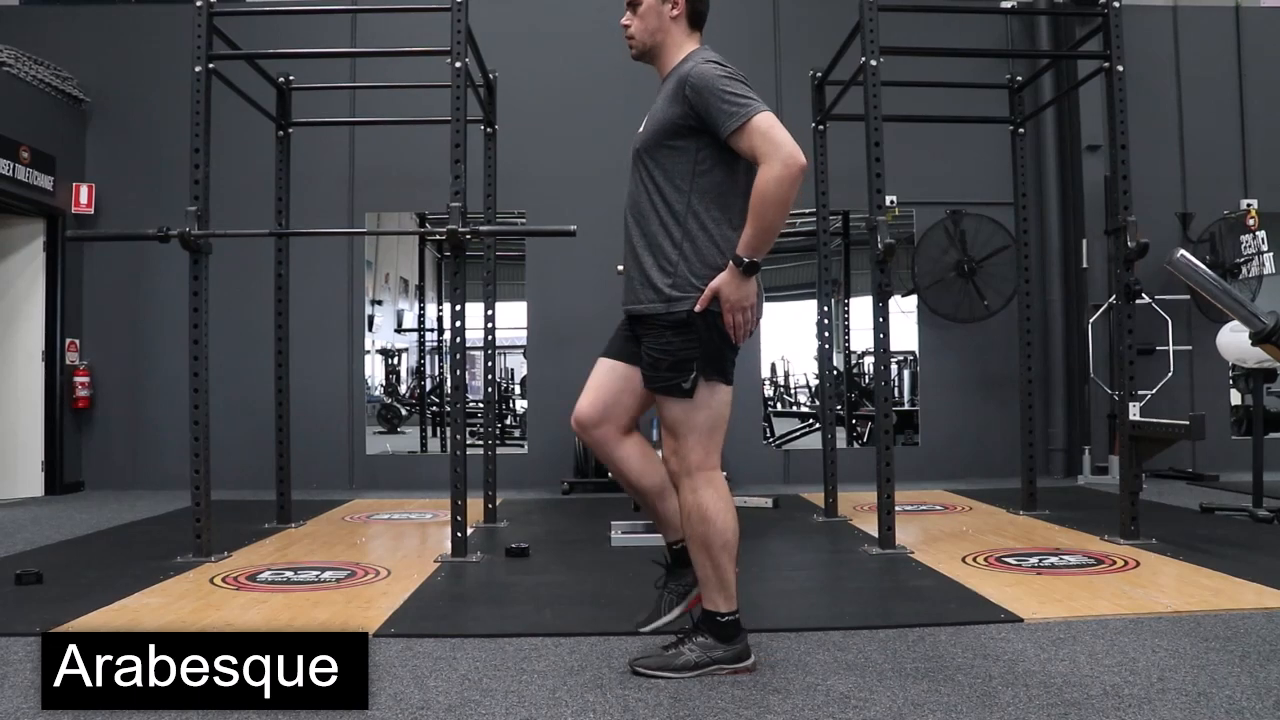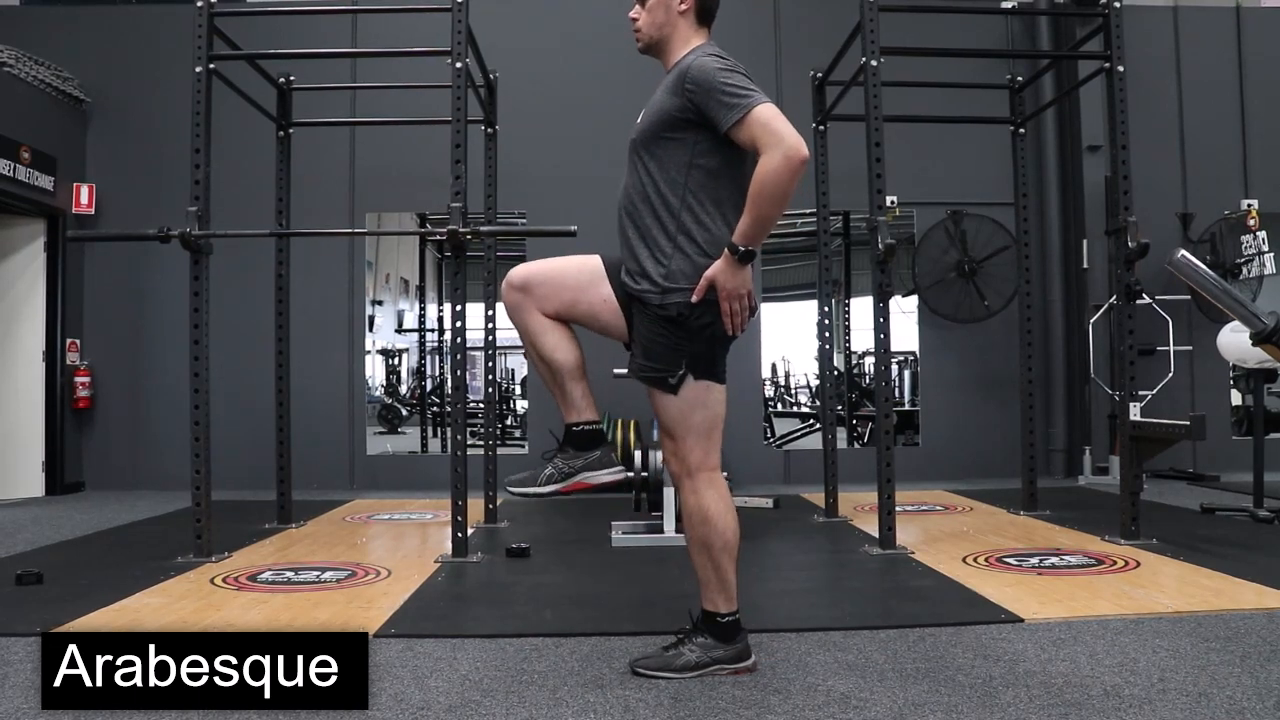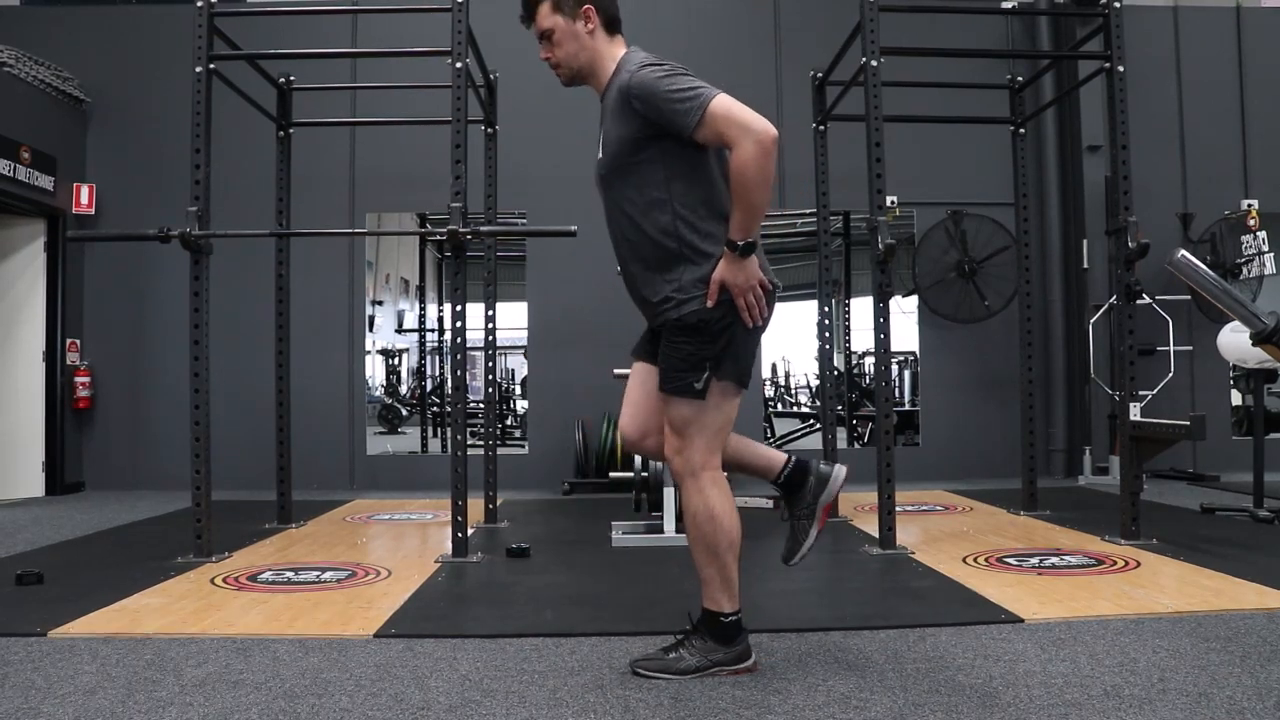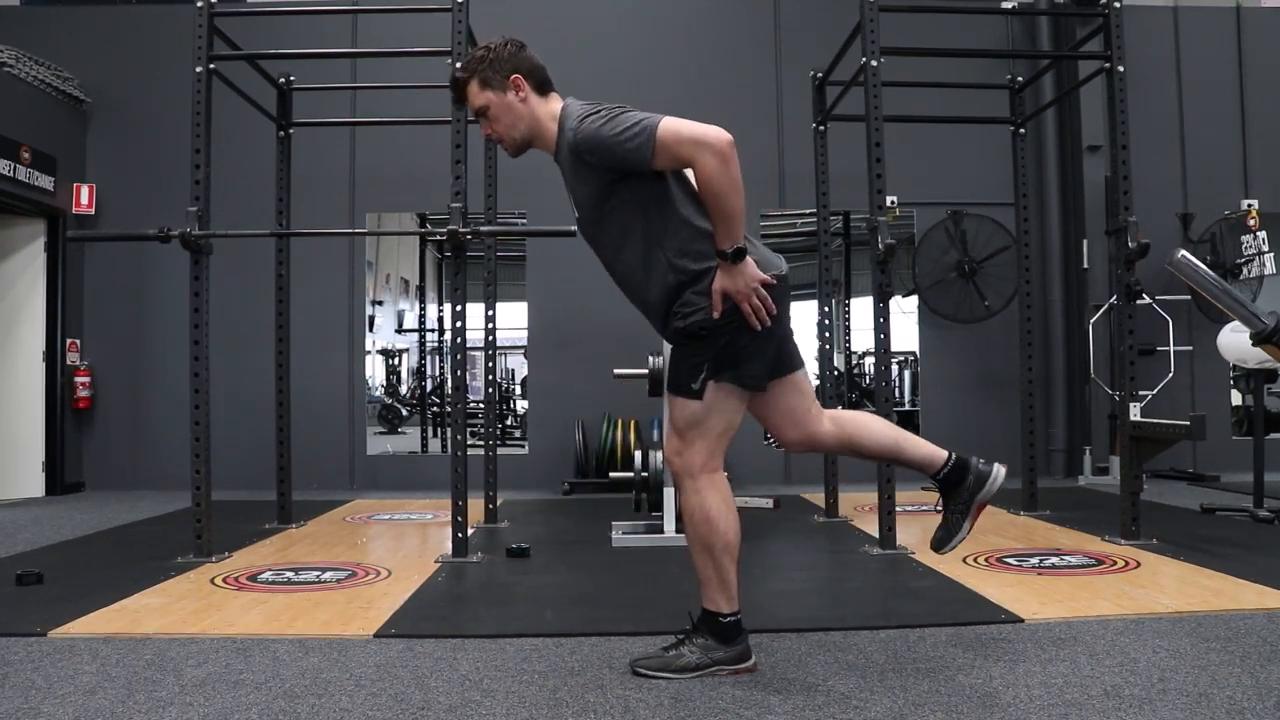
dt=1s
person 1, frame 1
left shoulder: (703, 76)
right shoulder: (676, 90)
left elbow: (785, 160)
left wrist: (742, 267)
left hip: (694, 304)
right hip: (659, 304)
left knee: (692, 466)
right knee: (595, 422)
left ankle: (722, 632)
right ankle: (689, 558)
person 1, frame 2
left shoulder: (704, 70)
right shoulder: (681, 82)
left elbow: (787, 152)
left wrist: (738, 255)
left hip: (686, 292)
right hip: (651, 282)
left knee: (693, 467)
right knee: (524, 286)
left ankle: (723, 635)
right ankle: (586, 444)
person 1, frame 3
left shoulder: (643, 80)
right shoulder: (618, 97)
left elbow: (755, 136)
left wrist: (740, 251)
left hip: (711, 294)
right hip: (682, 297)
left knee: (692, 459)
right knee: (641, 436)
left ankle: (723, 636)
right ankle: (795, 476)
person 1, frame 4
left shoulder: (588, 130)
right shoulder: (579, 144)
left elbow: (712, 145)
right elbow: (685, 173)
left wrist: (732, 257)
left hip: (719, 298)
right hip: (730, 297)
left knee: (693, 462)
right knee: (808, 429)
left ankle: (722, 635)
right ankle: (960, 473)
